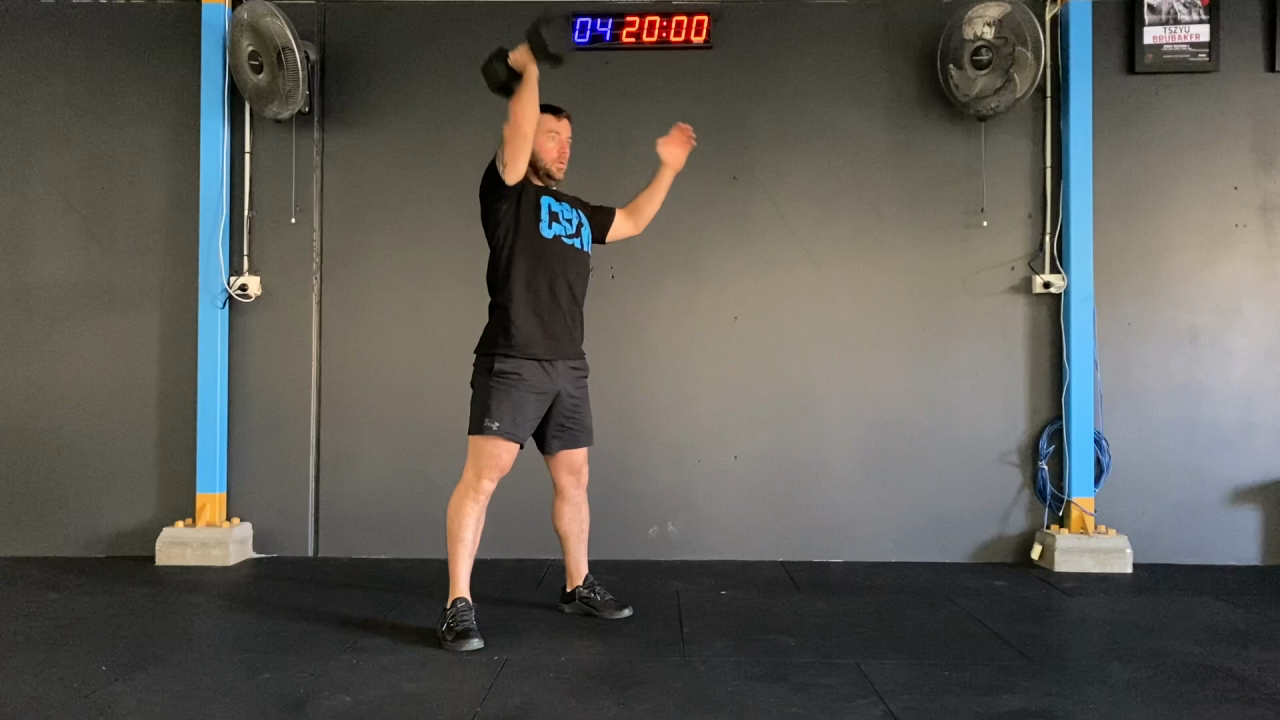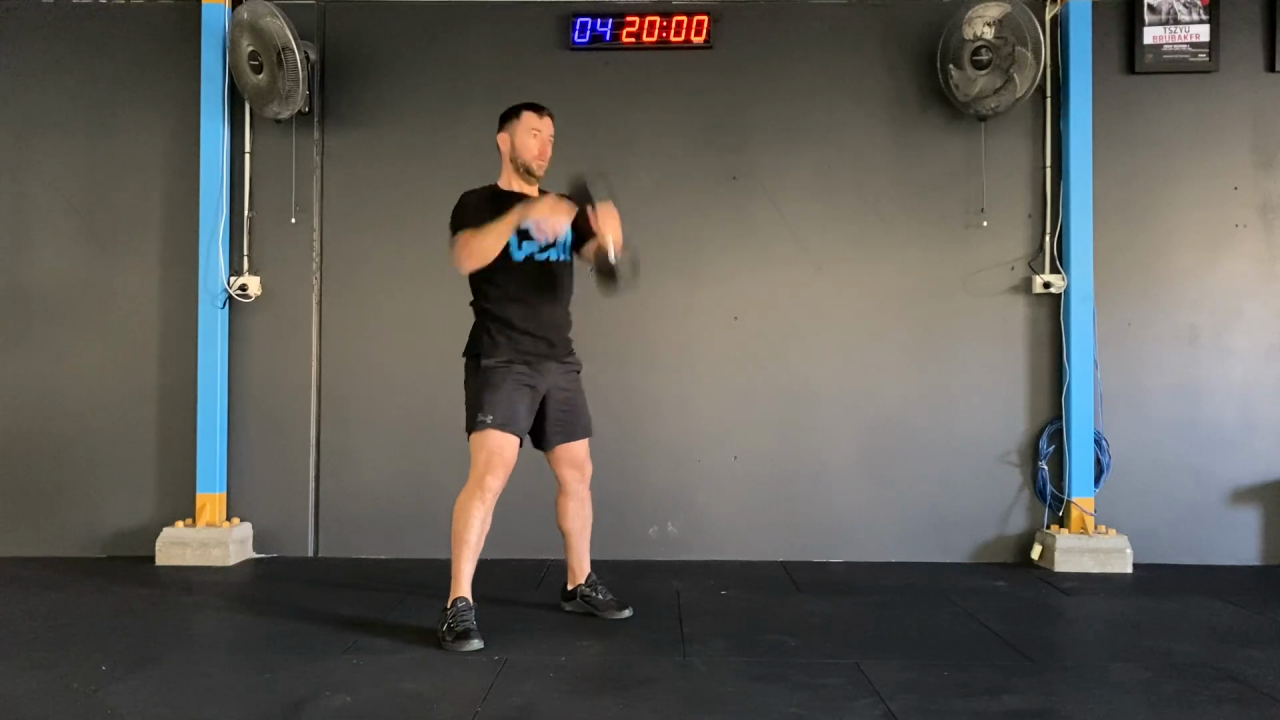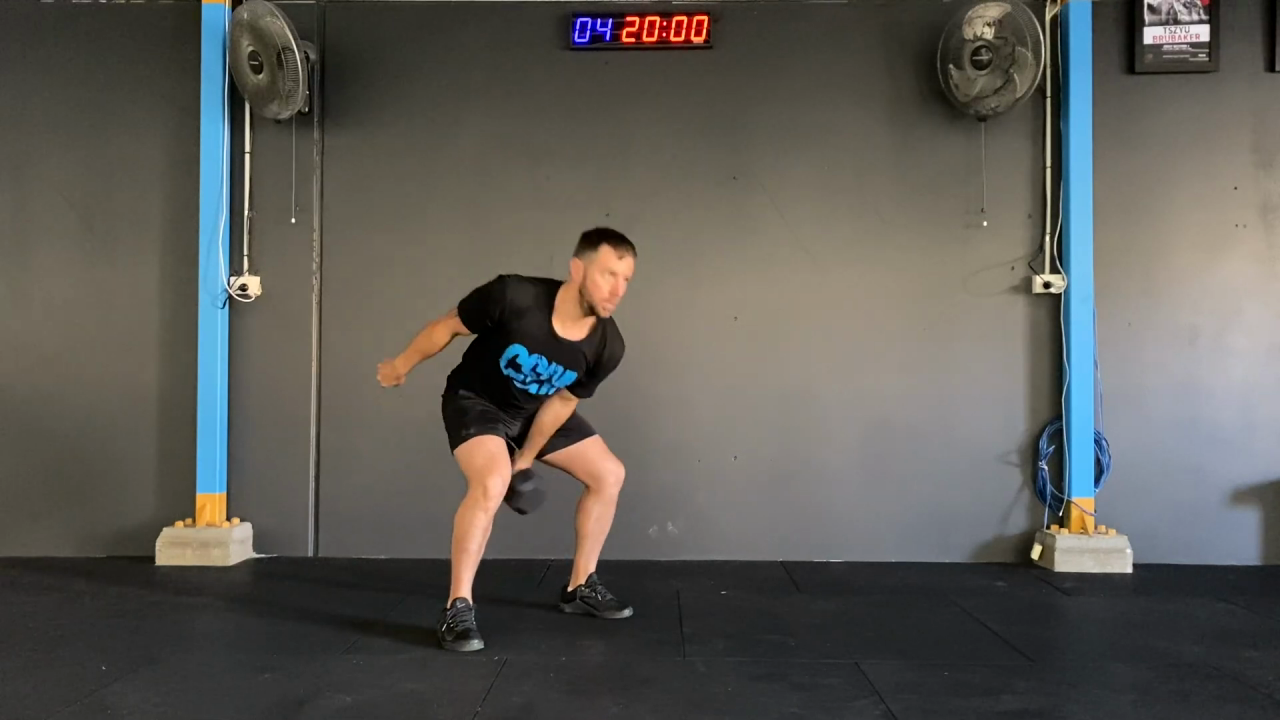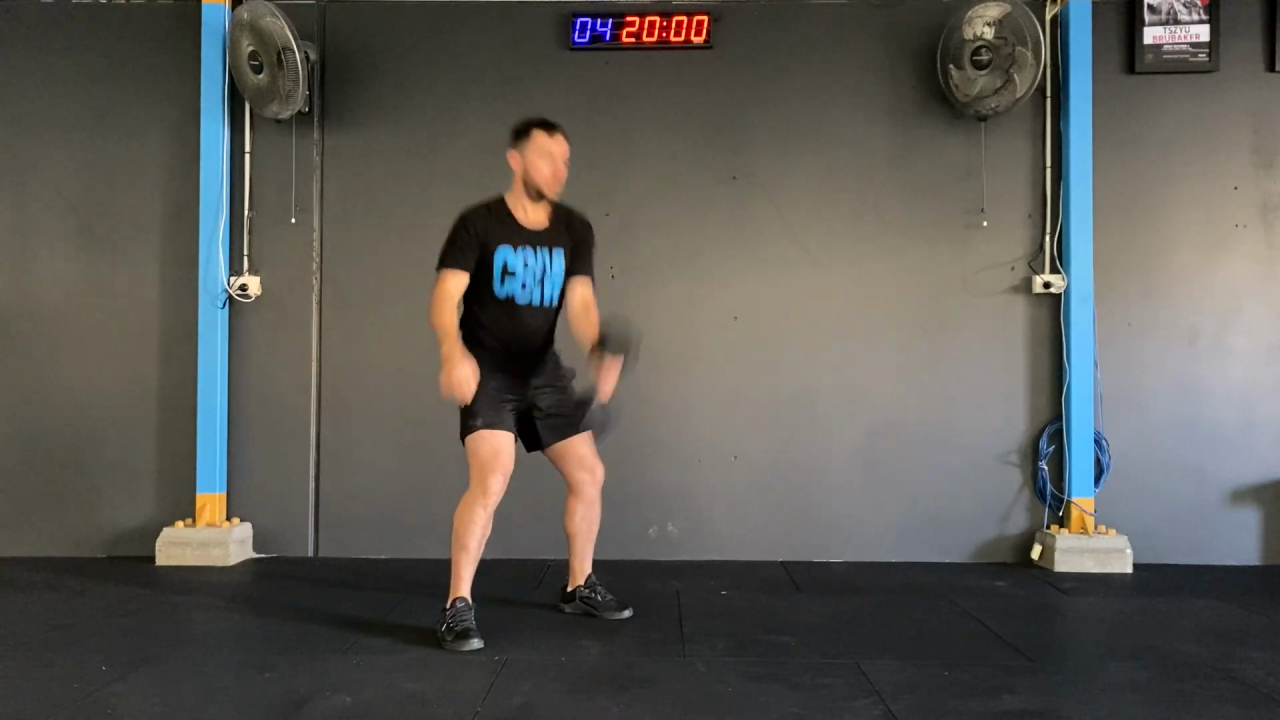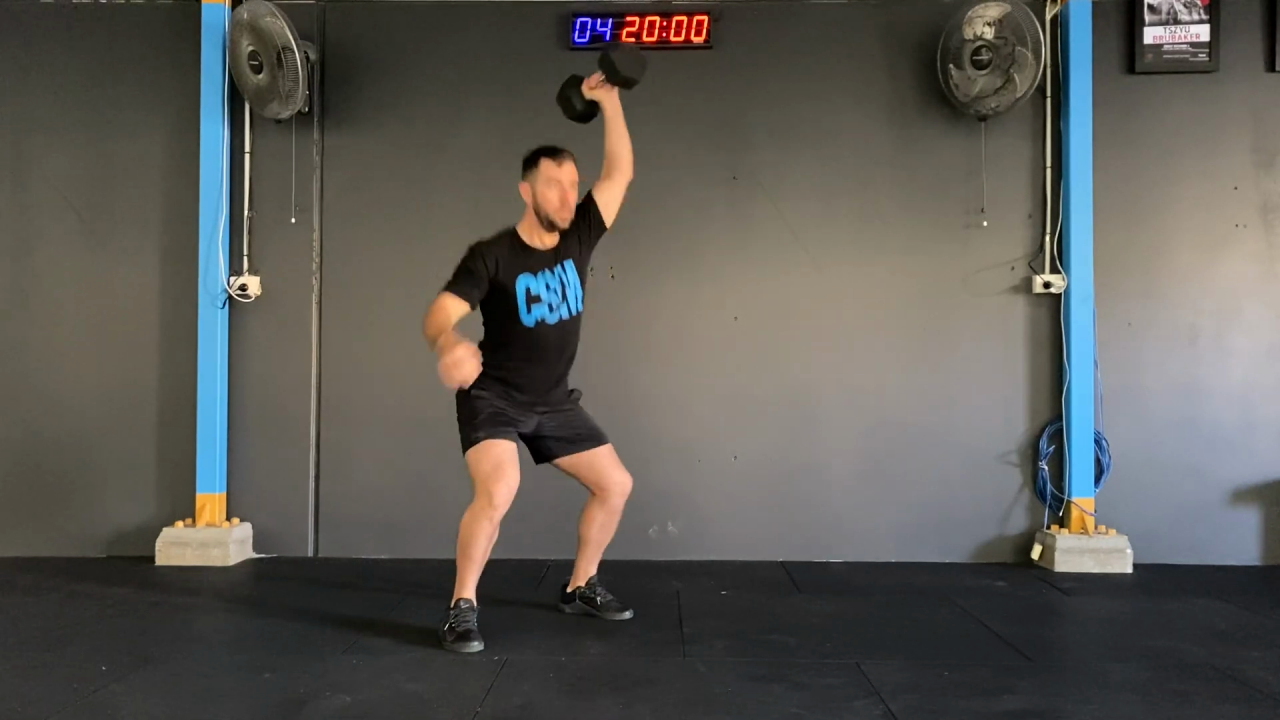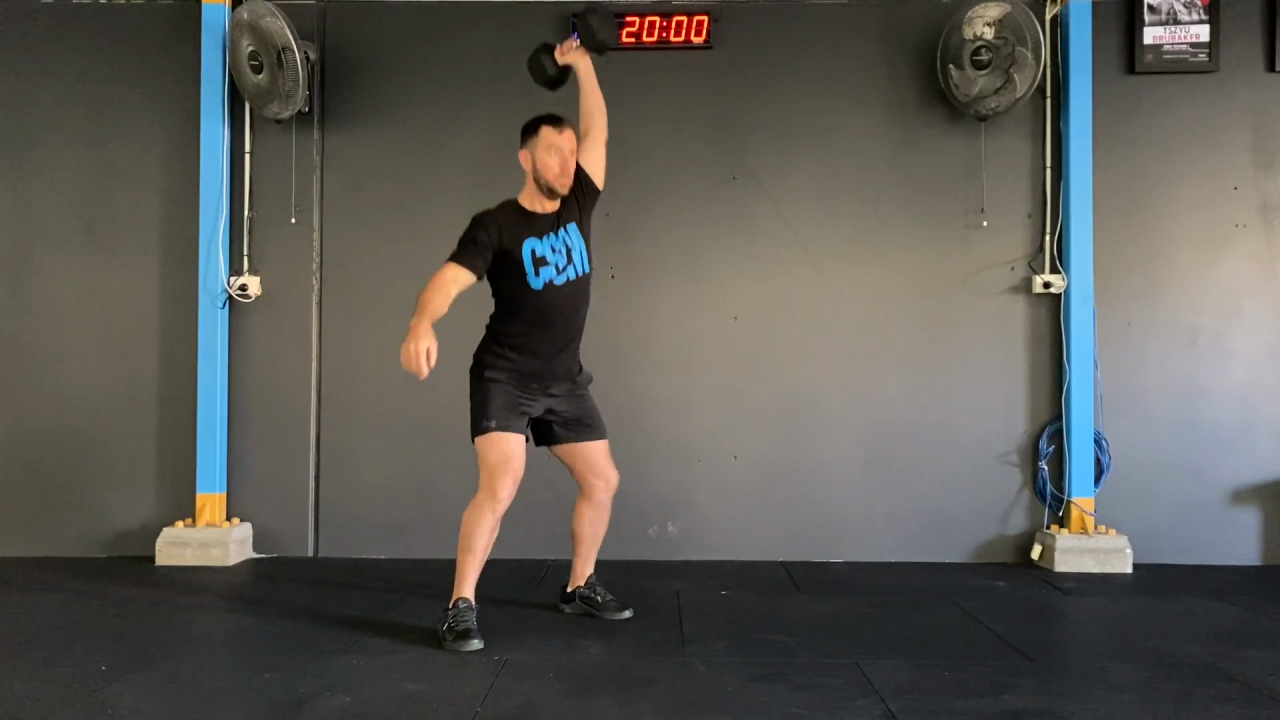
dt=0.5s
person 1, frame 1
left shoulder: (577, 211)
right shoulder: (508, 190)
left elbow: (634, 222)
right elbow: (516, 134)
left wrist: (666, 167)
right wrist: (526, 72)
left hip: (566, 366)
right hip: (512, 362)
left knee: (573, 479)
right knee: (482, 478)
left ankle: (579, 585)
right ankle: (458, 604)
person 1, frame 2
left shoulder: (565, 208)
right shoulder: (479, 203)
left elbow: (605, 253)
right elbow: (467, 257)
left wrist: (609, 227)
right wrist: (523, 215)
left hip: (558, 362)
right hip: (501, 361)
left knee: (577, 474)
right knee: (489, 476)
left ankle: (579, 584)
right ankle: (459, 603)
person 1, frame 3
left shoulder: (607, 347)
right shoulder: (514, 297)
left elbow: (562, 403)
right elbow: (446, 326)
left wrist: (527, 457)
right wrist: (399, 365)
left hip: (536, 411)
right hip: (475, 401)
left knee: (609, 475)
right knee: (492, 481)
left ankle: (580, 586)
right ankle: (458, 608)
person 1, frame 4
left shoulder: (576, 230)
right shoulder: (479, 224)
left elbow: (581, 300)
right elbow: (446, 293)
left wrist: (600, 354)
right wrist: (455, 354)
left hip: (544, 374)
right hip: (487, 375)
left knee: (588, 474)
right knee: (491, 480)
left ankle: (580, 585)
right ankle: (458, 606)
person 1, frame 5
left shoulder: (578, 241)
right shoulder: (492, 256)
left elbow: (621, 174)
right elbow: (439, 313)
left wrist: (610, 103)
right wrist: (451, 345)
left hip: (553, 401)
right hip: (494, 400)
left knee: (616, 485)
right knee: (498, 493)
left ankle: (581, 587)
right ankle: (462, 606)
person 1, frame 6
left shoulder: (578, 205)
right shoulder: (496, 226)
left elbow: (598, 134)
right elbow: (449, 281)
left wrist: (582, 66)
right wrist: (422, 324)
left hip: (565, 379)
right hip: (505, 379)
left knee: (602, 481)
right knee: (500, 489)
left ankle: (580, 585)
right ankle: (461, 605)
